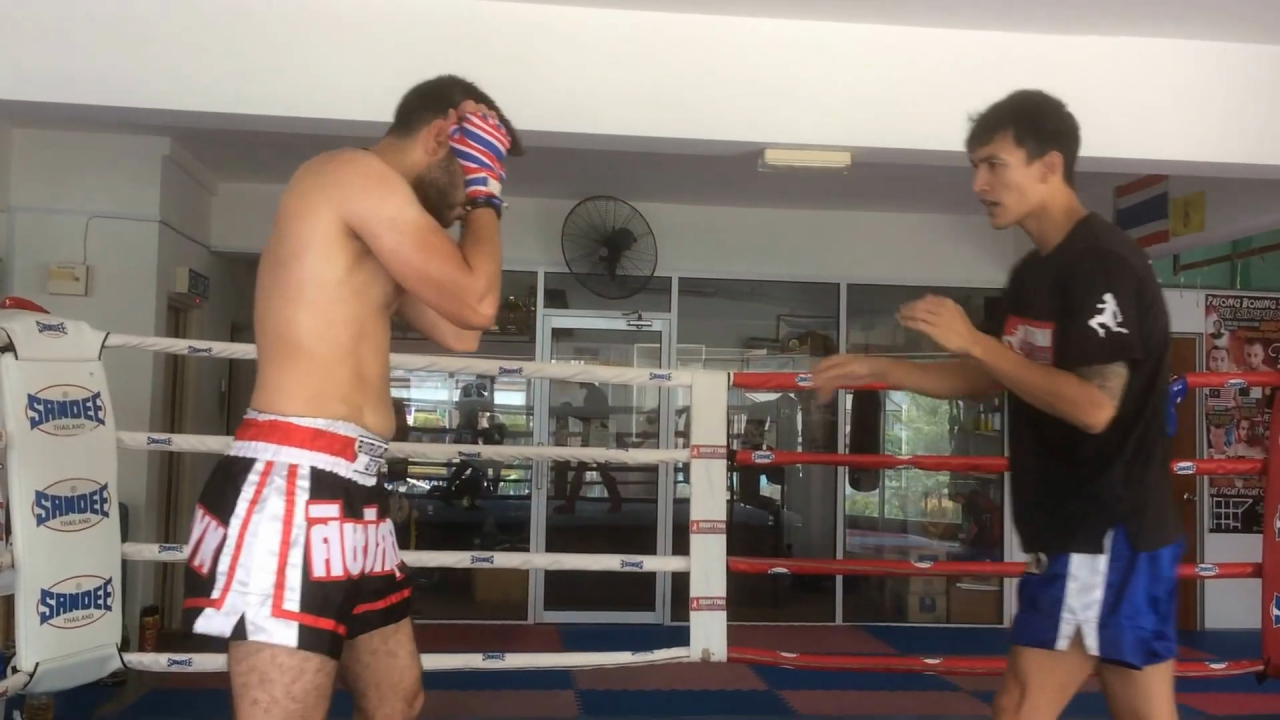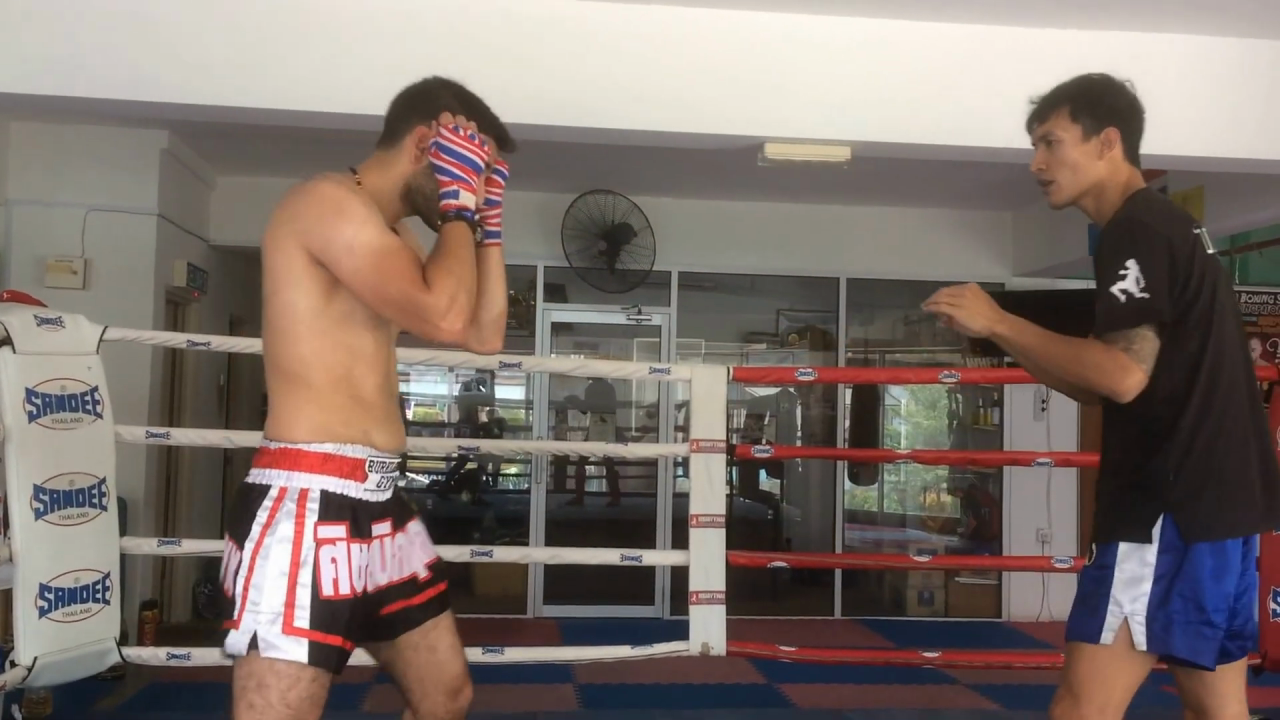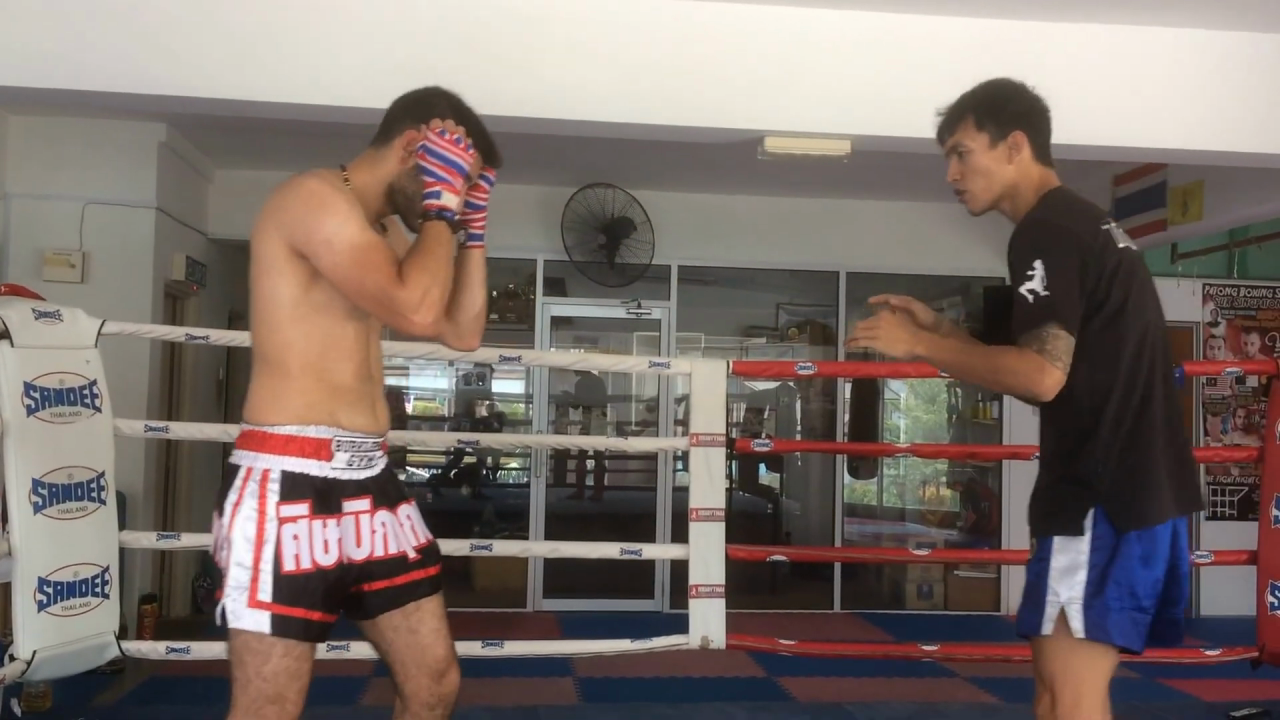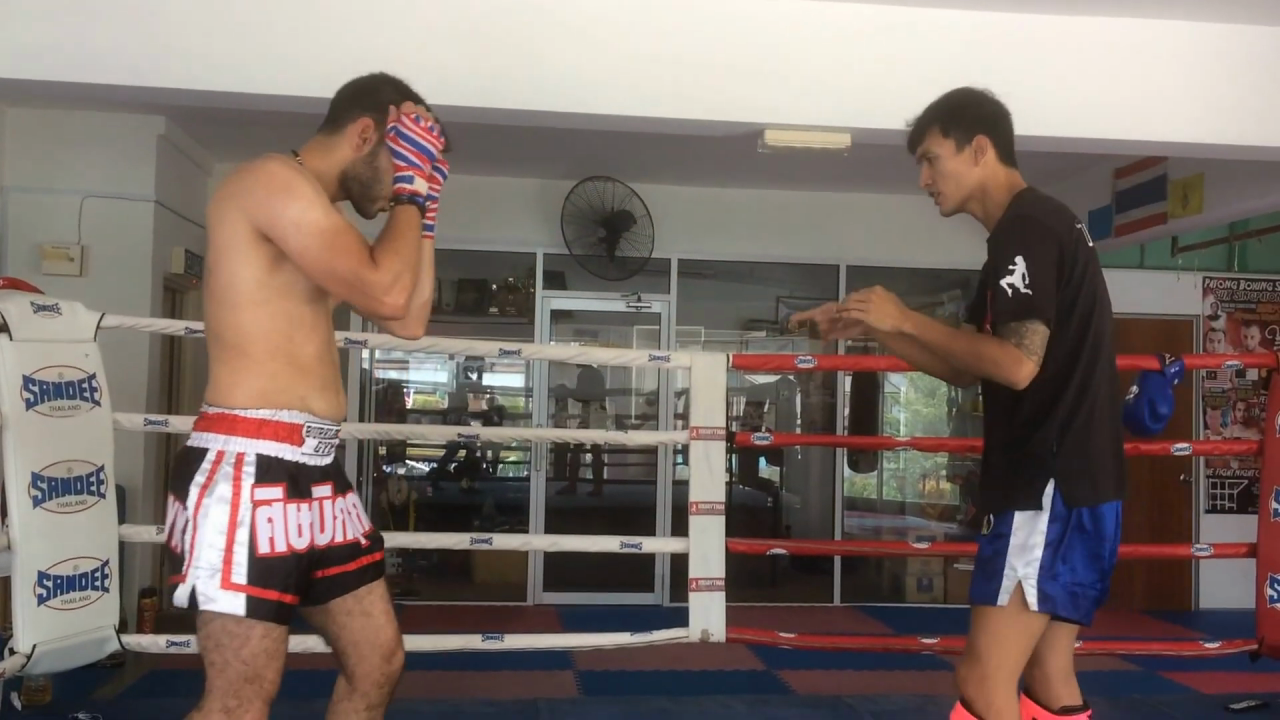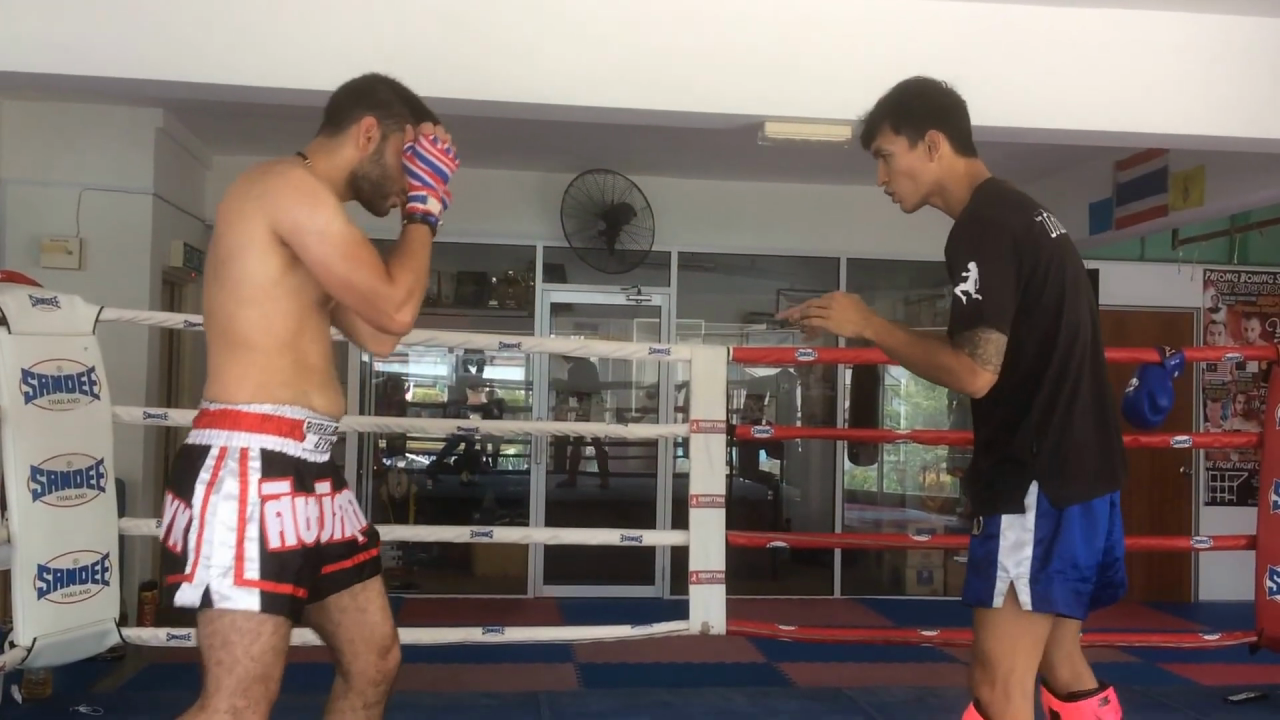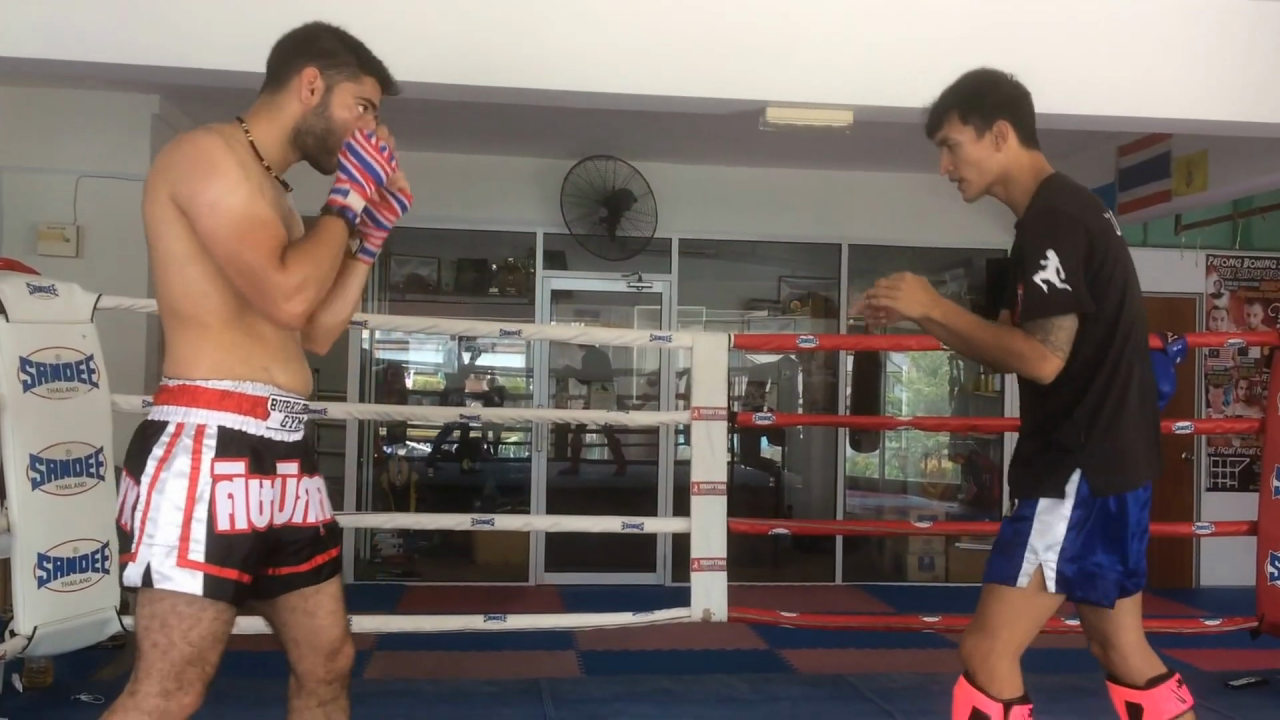
dt=0.5s
person 1, frame 1
left shoulder: (364, 213)
right shoulder: (359, 172)
left elbow: (458, 333)
right elbow: (475, 302)
left wrist: (471, 206)
right wrist: (486, 190)
left hip: (344, 489)
right hip: (293, 482)
person 1, frame 2
left shoulder: (389, 238)
right shoulder: (329, 203)
left elbow: (484, 335)
right elbow: (444, 319)
left wrist: (487, 221)
right wrist: (460, 203)
left hip: (377, 505)
right hip: (307, 501)
person 1, frame 3
left shoulder: (379, 235)
right shoulder: (315, 198)
left elbow: (463, 331)
right elbow: (414, 310)
left wrist: (470, 225)
right wrist: (442, 202)
left hip: (367, 482)
right hip: (287, 483)
person 1, frame 4
left shoulder: (318, 219)
right shoulder: (272, 182)
left elbow: (408, 320)
right elbow: (386, 294)
left wrist: (420, 206)
right wrist: (411, 187)
left hip: (315, 472)
right hip: (248, 470)
left knee: (377, 662)
person 1, frame 5
left shoulder: (302, 215)
right shoulder: (289, 185)
left elbow: (378, 338)
right elbow: (394, 309)
left wrist: (420, 209)
right wrist: (426, 206)
left hip: (303, 471)
right hip: (247, 467)
left knee: (374, 661)
person 1, frame 6
left shoulder: (272, 193)
right shoulder: (206, 153)
left elbow: (313, 335)
right elbow: (285, 298)
left wrist: (372, 231)
right wrist: (349, 197)
left hip: (283, 454)
right hip: (209, 447)
left knee: (328, 659)
person 2, frame 1
left shoulder: (1104, 263)
right shoulder: (1035, 271)
left elbow: (1095, 405)
right elbow: (979, 378)
left wrist: (975, 342)
right wrist: (876, 370)
left hip: (1104, 528)
right hip: (1089, 525)
person 2, frame 2
left shoulder: (1134, 233)
right shoulder: (1163, 229)
left elbow: (1122, 375)
right elbow: (1105, 377)
left wrist: (1000, 322)
right wrist: (1001, 334)
left hip: (1167, 508)
right hip: (1212, 502)
person 2, frame 3
left shoulder: (1046, 233)
right shoulder: (1086, 227)
left elbow: (1042, 375)
left wrist: (919, 346)
right wrist: (940, 329)
left hip: (1103, 497)
right hip: (1138, 492)
person 2, frame 4
left shoulder: (1027, 229)
right shoulder: (1039, 227)
left elbow: (1014, 364)
right elbow: (966, 364)
left wrist: (905, 318)
right wrist: (872, 325)
left hip: (1048, 485)
right hip: (1074, 482)
person 2, frame 5
left shoulder: (981, 228)
right shoulder: (1023, 215)
left elbow: (975, 371)
left wrist: (869, 325)
right wrist: (862, 326)
left hip: (1036, 483)
right hip: (1081, 475)
right knee: (1059, 663)
person 2, frame 6
left shoulder: (1053, 218)
right shoulder: (1067, 213)
left elbow: (1041, 357)
right elbow: (1021, 347)
left wrist: (935, 306)
right wrist: (920, 315)
left hip: (1077, 469)
right hip: (1113, 465)
left knee: (989, 653)
right knee: (1122, 647)
